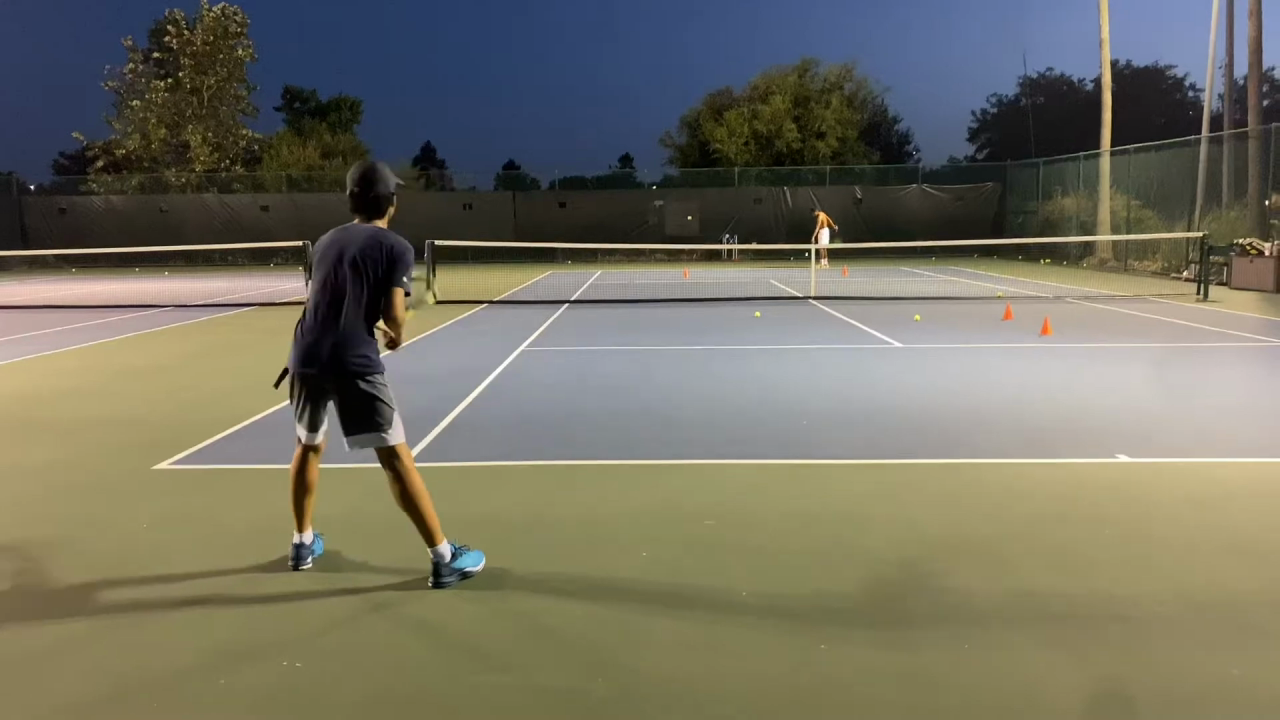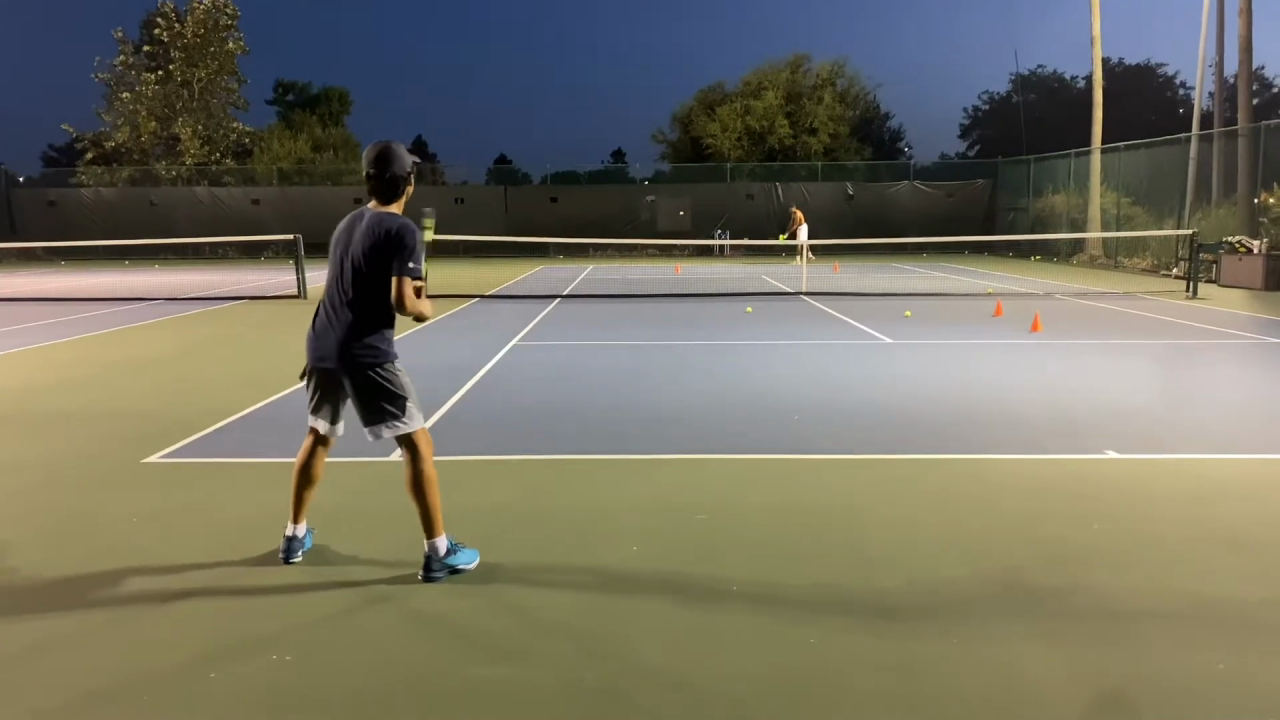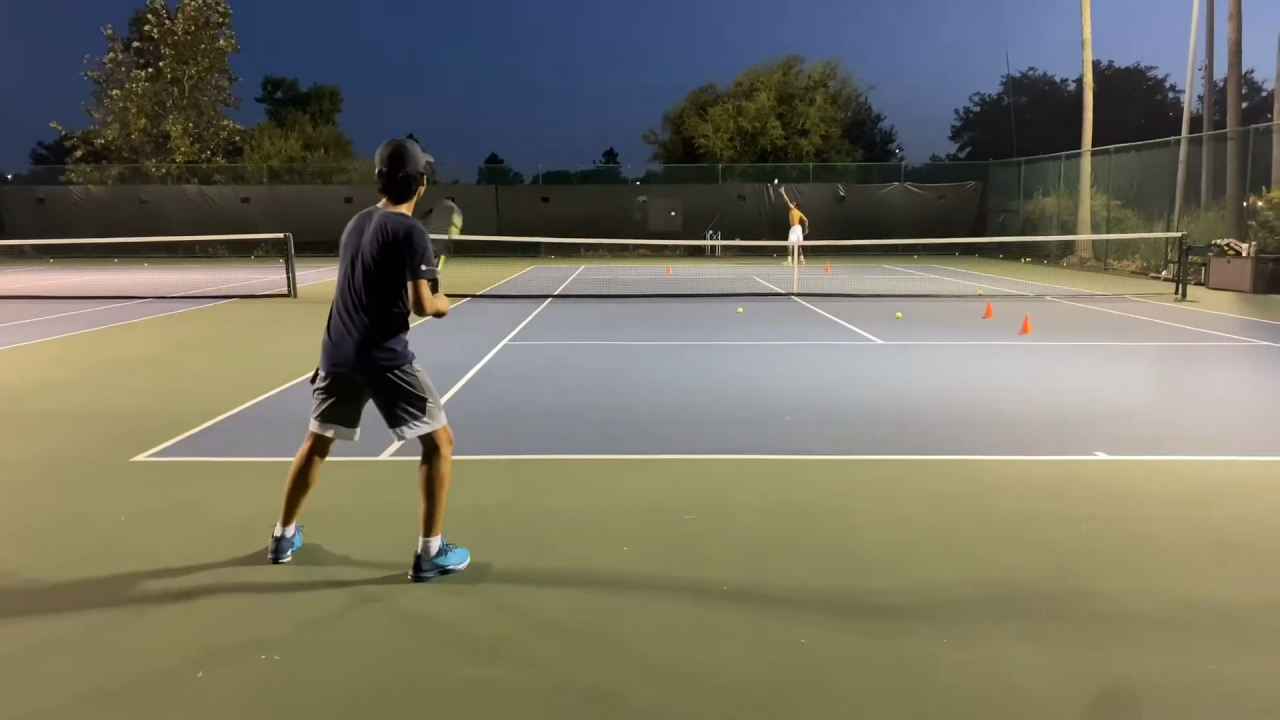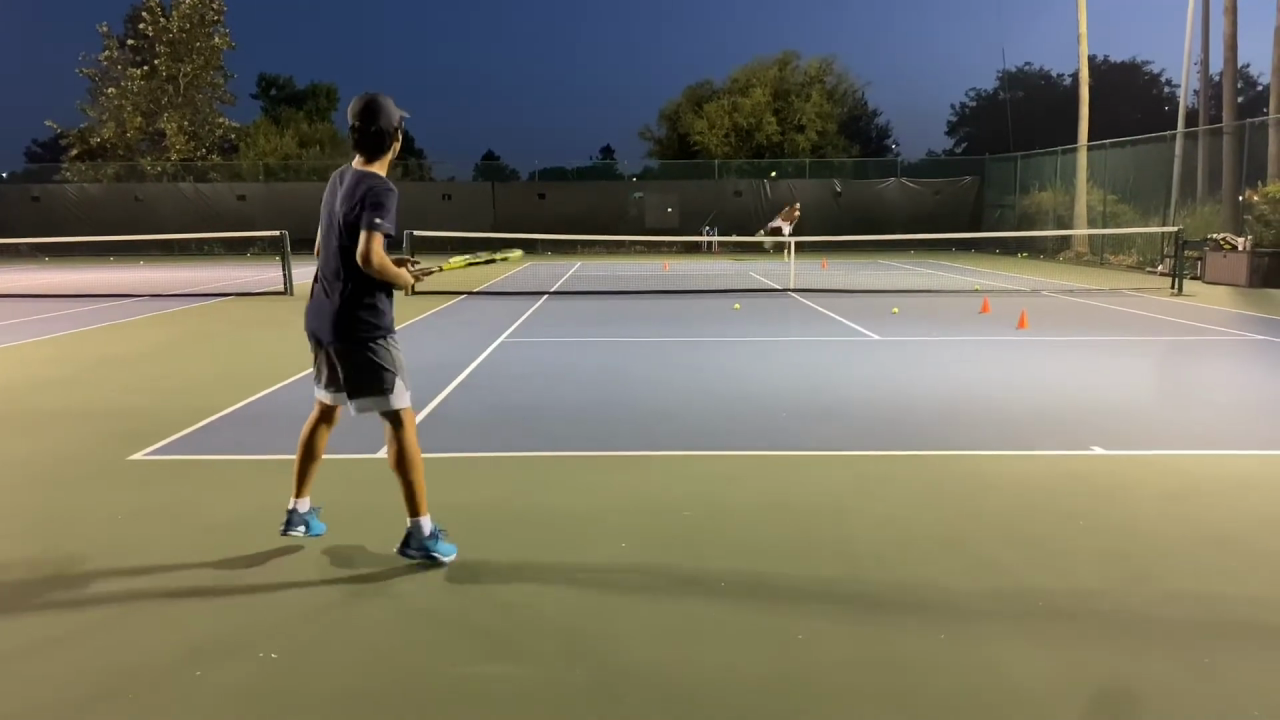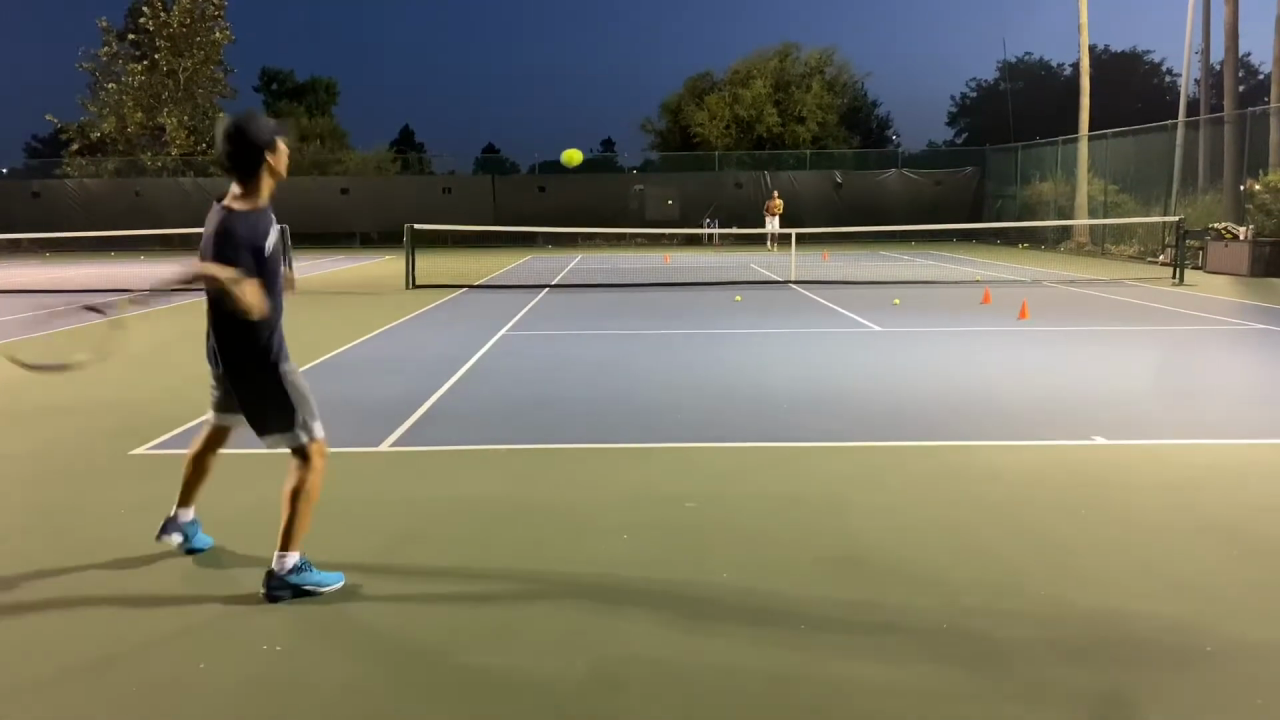
dt=1s
person 1, frame 1
left shoulder: (326, 242)
right shoulder: (396, 248)
right elbow: (394, 317)
right wrist: (395, 336)
left hip: (306, 356)
right hip: (355, 362)
left knee: (309, 446)
right knee: (396, 458)
left ankle: (303, 542)
right ankle: (445, 557)
person 1, frame 2
left shoulder: (348, 223)
right shoulder: (403, 231)
right elbow: (404, 305)
left wrist: (403, 291)
right wrist: (422, 307)
left hip: (322, 346)
right hip: (367, 352)
left knee: (318, 436)
right knee: (417, 444)
left ankle: (295, 535)
right ankle: (439, 552)
person 1, frame 3
left shoulder: (356, 224)
right shoulder: (411, 231)
right elbow: (421, 304)
left wrist: (419, 291)
right wrist: (440, 304)
left hip: (338, 352)
right hip: (385, 355)
left knee: (317, 441)
right knee: (439, 442)
left ankle: (283, 535)
right ankle: (431, 552)
person 1, frame 4
left shoulder: (338, 180)
right shoulder: (379, 190)
right elbow: (368, 258)
right wrist: (401, 277)
left hip: (323, 318)
right hip: (361, 324)
left knee: (326, 409)
right knee: (401, 420)
left ankle: (300, 511)
right ankle: (420, 531)
person 1, frame 5
left shoulder: (256, 208)
right shoulder: (232, 227)
right elbow: (228, 288)
right wrist: (229, 281)
left hip: (231, 352)
right hip: (257, 357)
left knee: (219, 428)
right knee: (311, 454)
left ankle: (179, 519)
right ankle: (286, 567)
